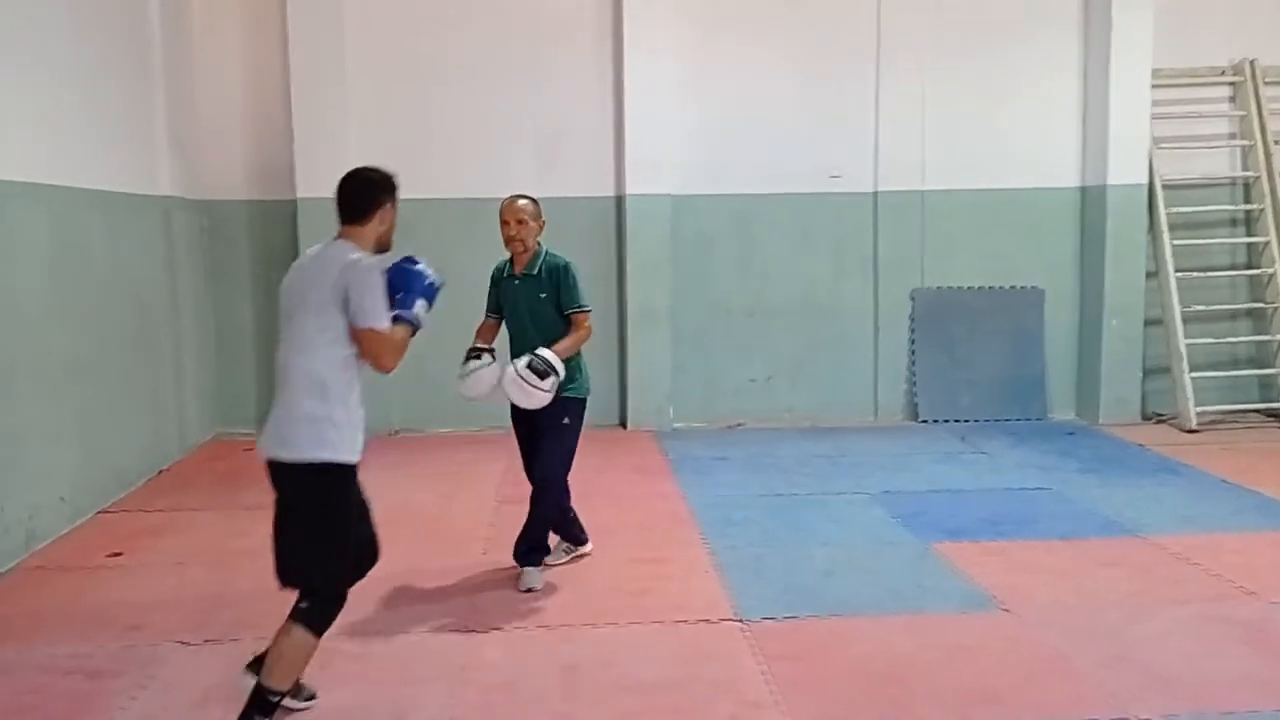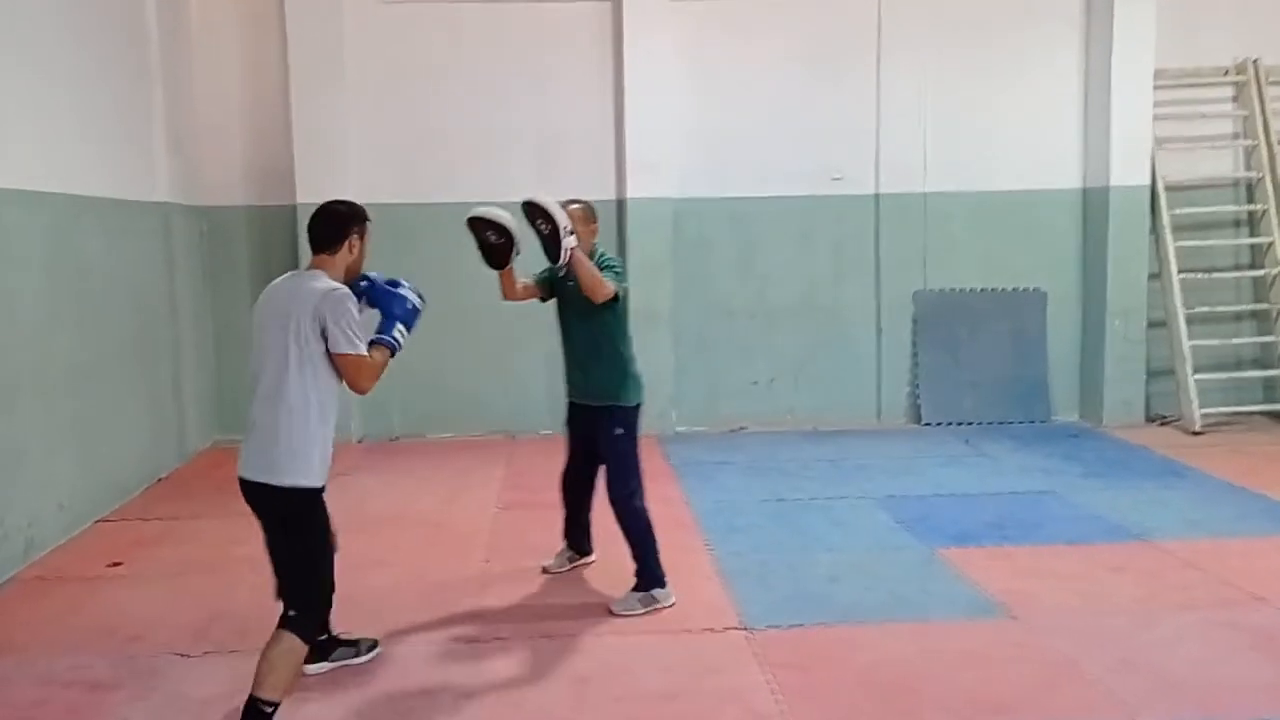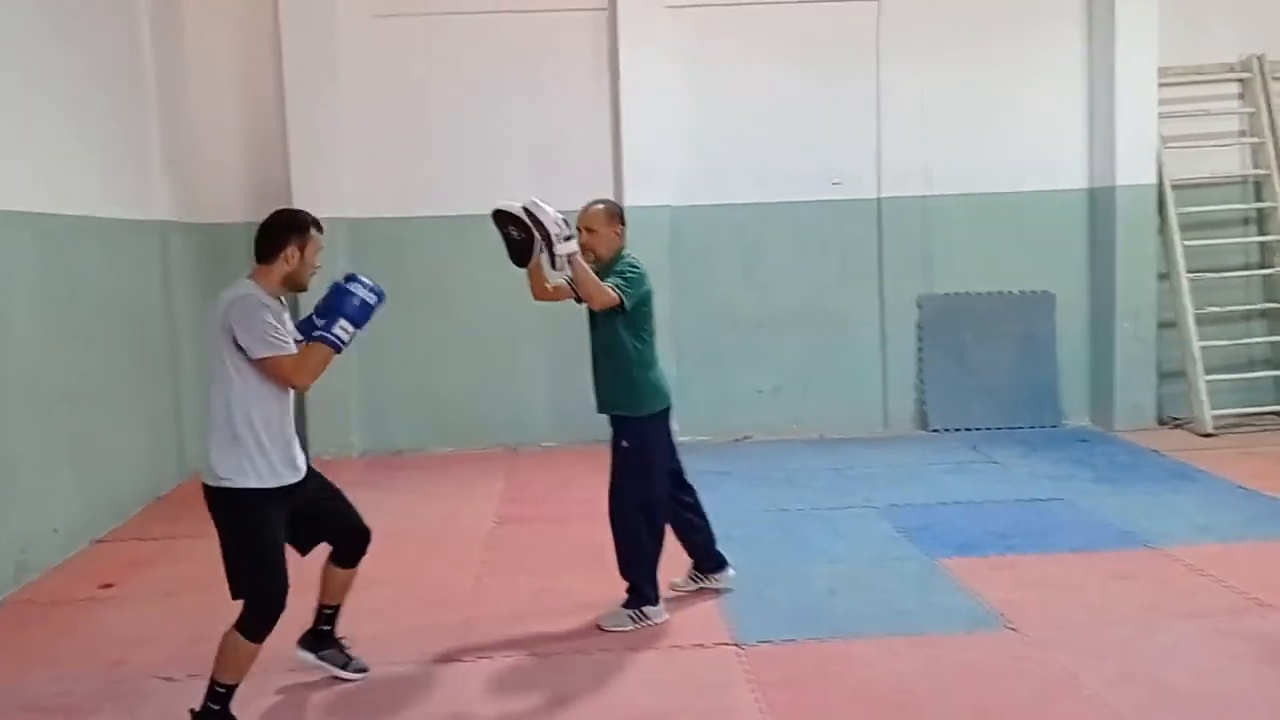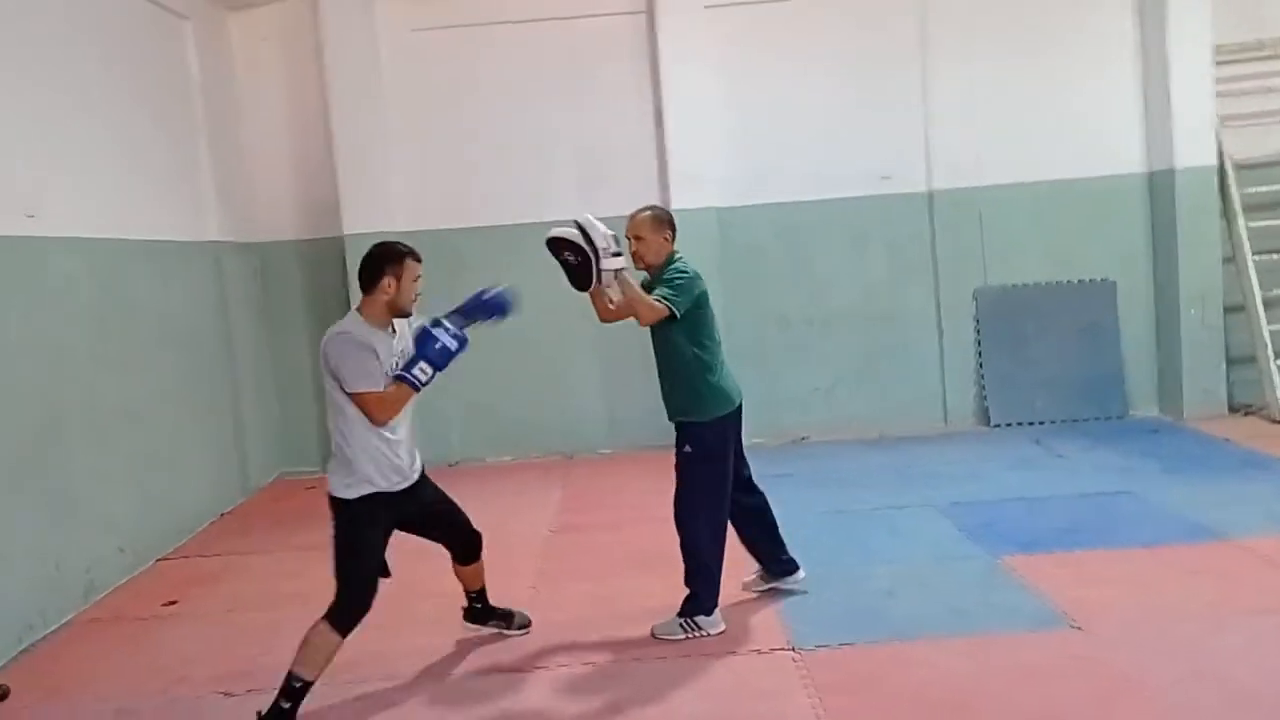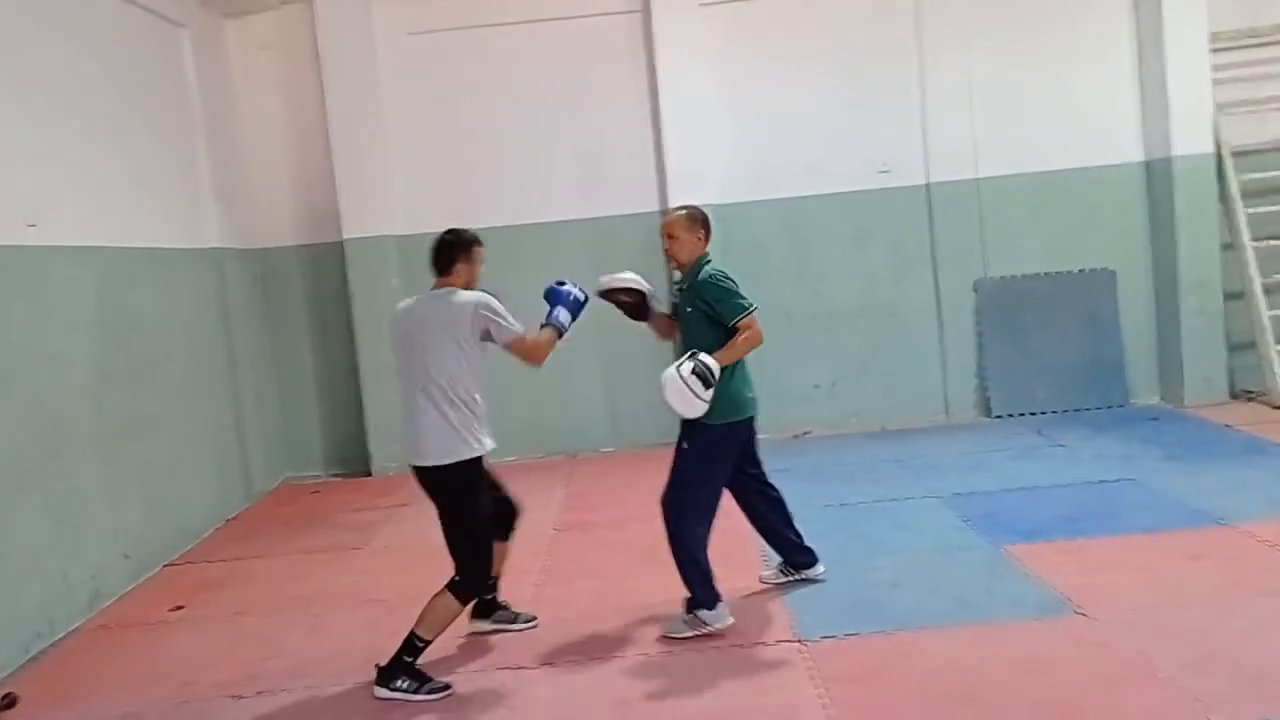
dt=0.5s
person 1, frame 1
left shoulder: (308, 263)
right shoulder: (359, 270)
right elbow: (382, 357)
right wrist: (413, 305)
left hip: (295, 445)
right hip: (320, 451)
left knee: (358, 556)
right knee: (324, 593)
left ankle: (273, 668)
person 1, frame 2
left shoulder: (277, 291)
right shoulder: (332, 296)
right elbow: (362, 378)
left wrist: (357, 308)
right wrist: (397, 323)
left hip: (264, 465)
right hip: (288, 473)
left knee: (317, 560)
right knee: (306, 601)
left ankle: (321, 644)
person 1, frame 3
left shoulder: (269, 303)
right shoulder: (245, 304)
left elbow: (291, 365)
right elbow: (296, 376)
left wrist: (321, 321)
right wrist: (343, 320)
left hip: (288, 468)
right hip: (244, 483)
left knee: (352, 537)
right knee: (265, 604)
left ankle: (321, 637)
person 1, frame 4
left shoulder: (398, 326)
right shoulder: (345, 342)
right elbow: (382, 410)
left wrist: (470, 312)
right wrist: (426, 362)
left hip: (406, 479)
right hip: (361, 493)
left knee: (467, 541)
right knee: (351, 606)
left ankle: (479, 611)
person 1, frame 5
left shoulder: (403, 314)
right shoulder: (471, 305)
right elbow: (535, 354)
right wrist: (563, 309)
left hip: (433, 455)
right hip: (455, 461)
left knee: (503, 515)
right knee: (474, 575)
left ankle: (487, 608)
right ankle: (398, 671)
person 2, frame 1
left shoulder: (560, 268)
right shoulder: (500, 274)
left elbow: (583, 326)
right elbow: (491, 323)
left wrist: (551, 357)
right wrist: (479, 349)
left hip: (564, 389)
left knee: (550, 473)
right knee: (539, 474)
left ankle: (529, 556)
right ankle: (574, 538)
person 2, frame 2
left shoulder: (607, 266)
right shoulder: (559, 274)
left elbow: (602, 293)
right elbow: (515, 292)
left wrist: (571, 248)
right wrist: (505, 263)
left hip: (617, 397)
right hip: (582, 396)
left knee: (624, 489)
right knee: (575, 478)
left ankle: (653, 584)
right ankle: (578, 547)
person 2, frame 3
left shoulder: (631, 272)
right shoulder: (595, 273)
left elbow: (600, 300)
right elbow: (543, 292)
left wrist: (570, 253)
right wrist: (532, 256)
left hip: (641, 406)
right hip: (637, 404)
left knee: (630, 501)
right knee: (669, 487)
left ankle: (645, 602)
right ankle: (711, 566)
person 2, frame 4
left shoulder: (683, 276)
right shoulder: (655, 281)
left elbow: (647, 314)
right elbow: (608, 313)
left wrist: (618, 269)
right wrist: (592, 277)
left hip: (707, 410)
right hip: (714, 406)
left knee: (696, 508)
right knee: (738, 490)
left ankle: (702, 612)
right ankle: (780, 567)
person 2, frame 5
left shoulder: (712, 279)
right shoulder: (689, 284)
left elbow: (752, 332)
right elbow: (670, 329)
left wrist: (713, 362)
right wrist: (644, 313)
left hip: (715, 414)
right hip: (737, 408)
left knee: (683, 505)
right knee: (751, 486)
left ankle: (705, 608)
right ankle: (801, 560)
